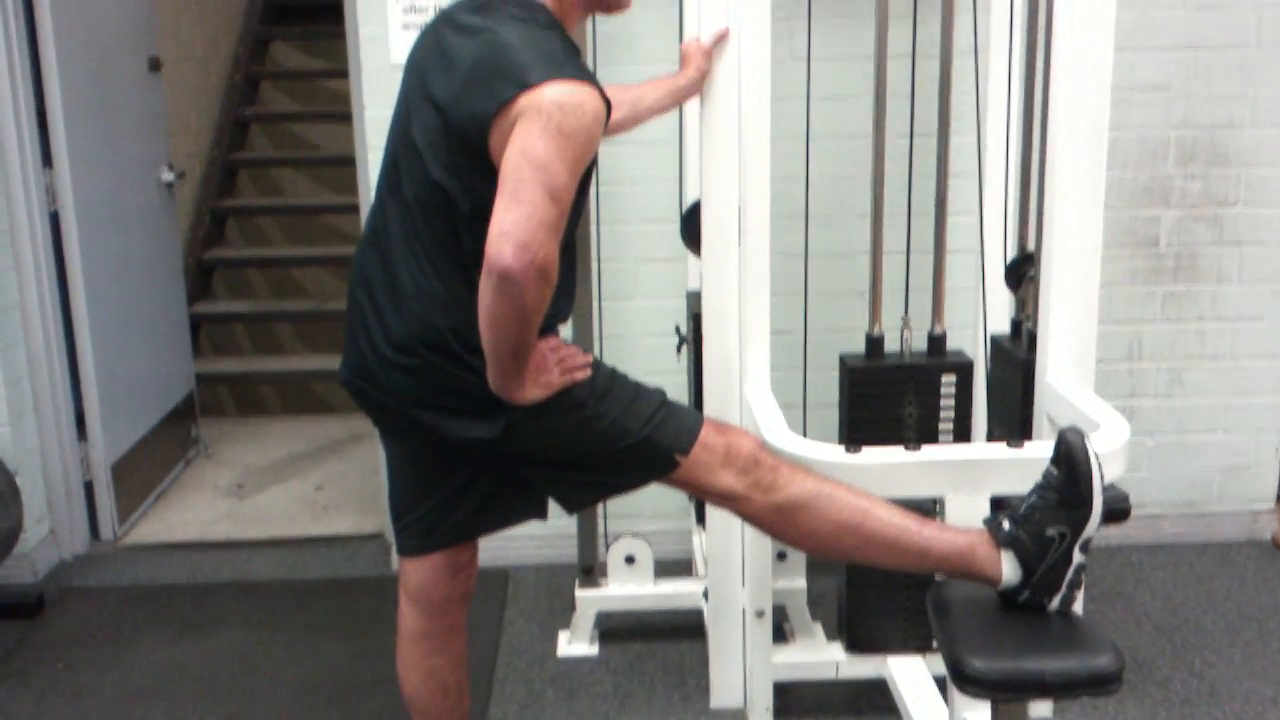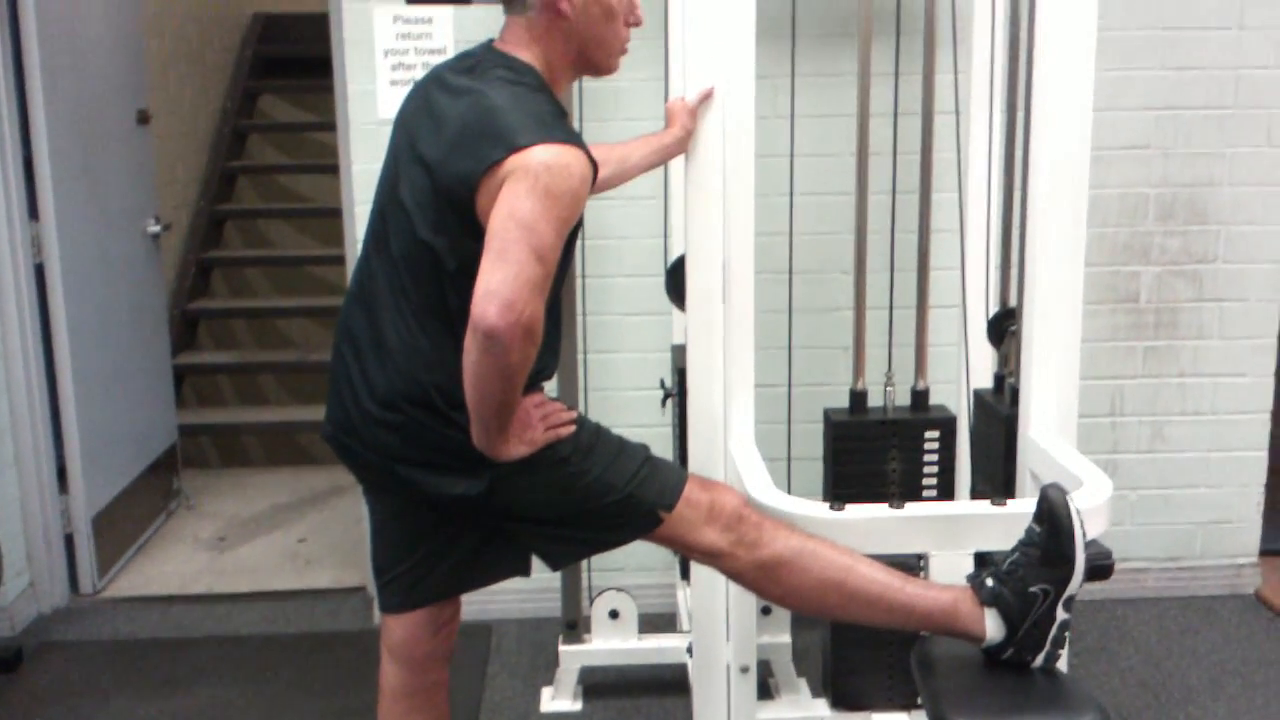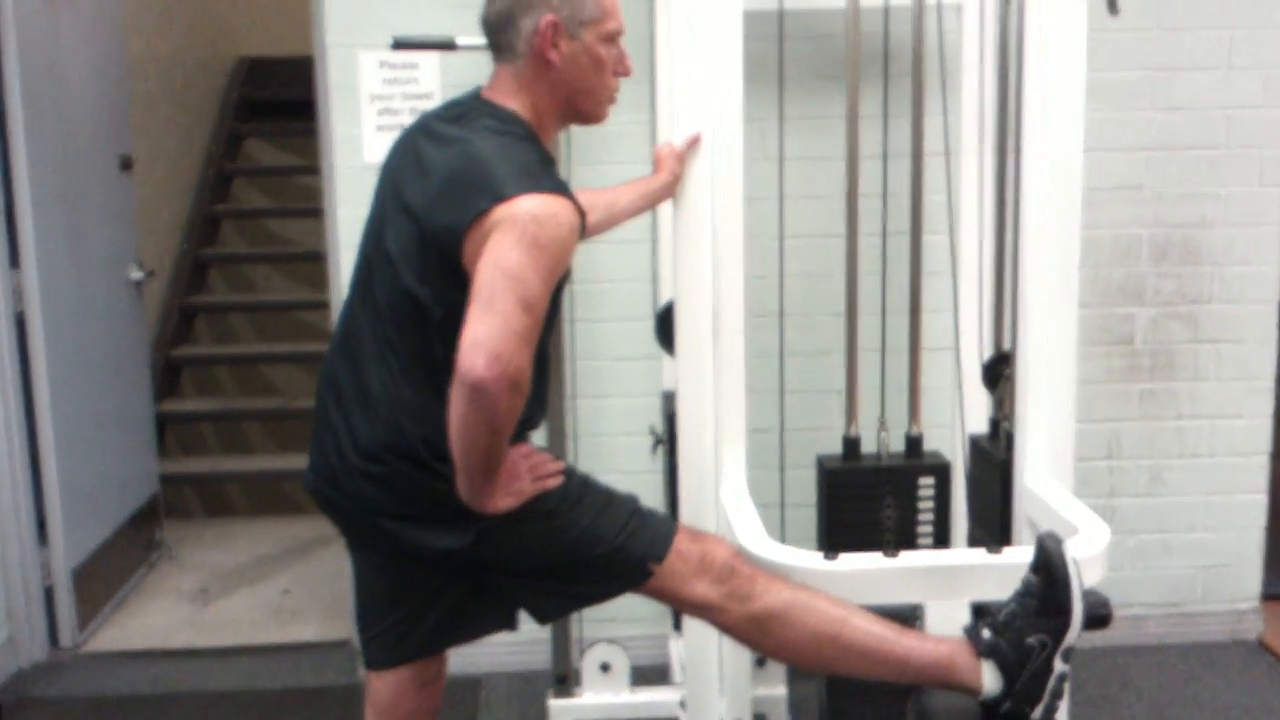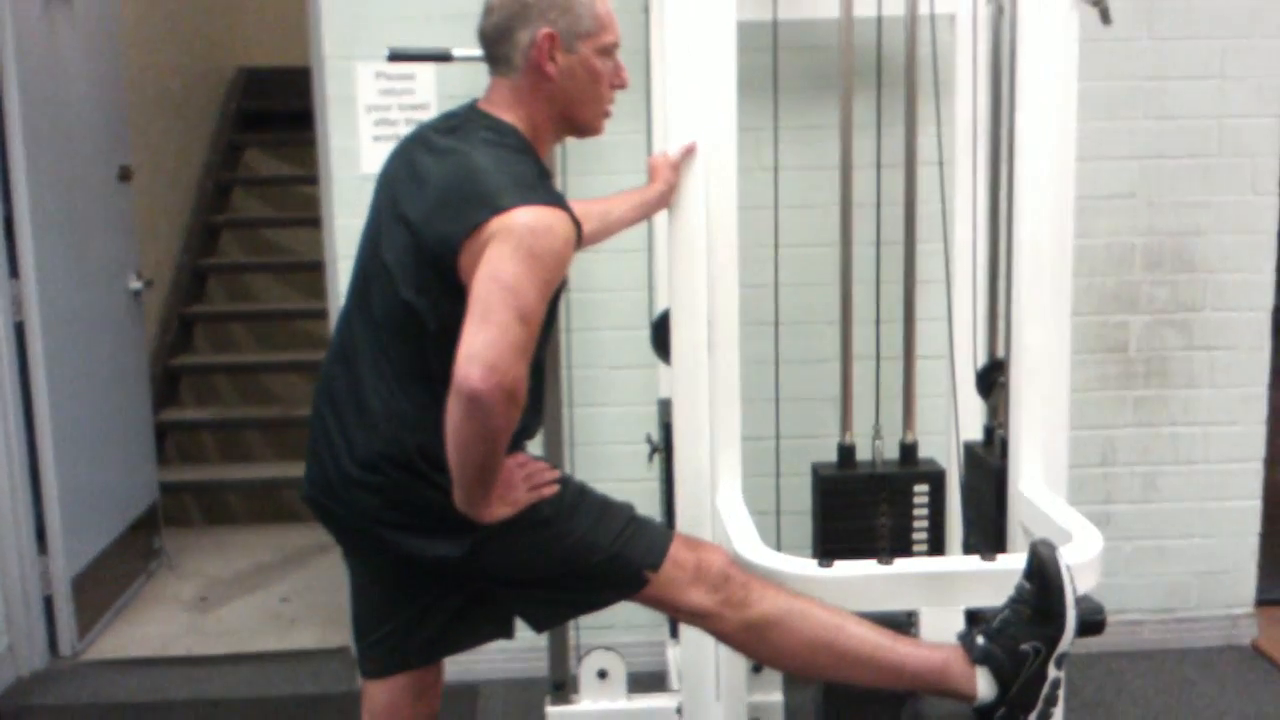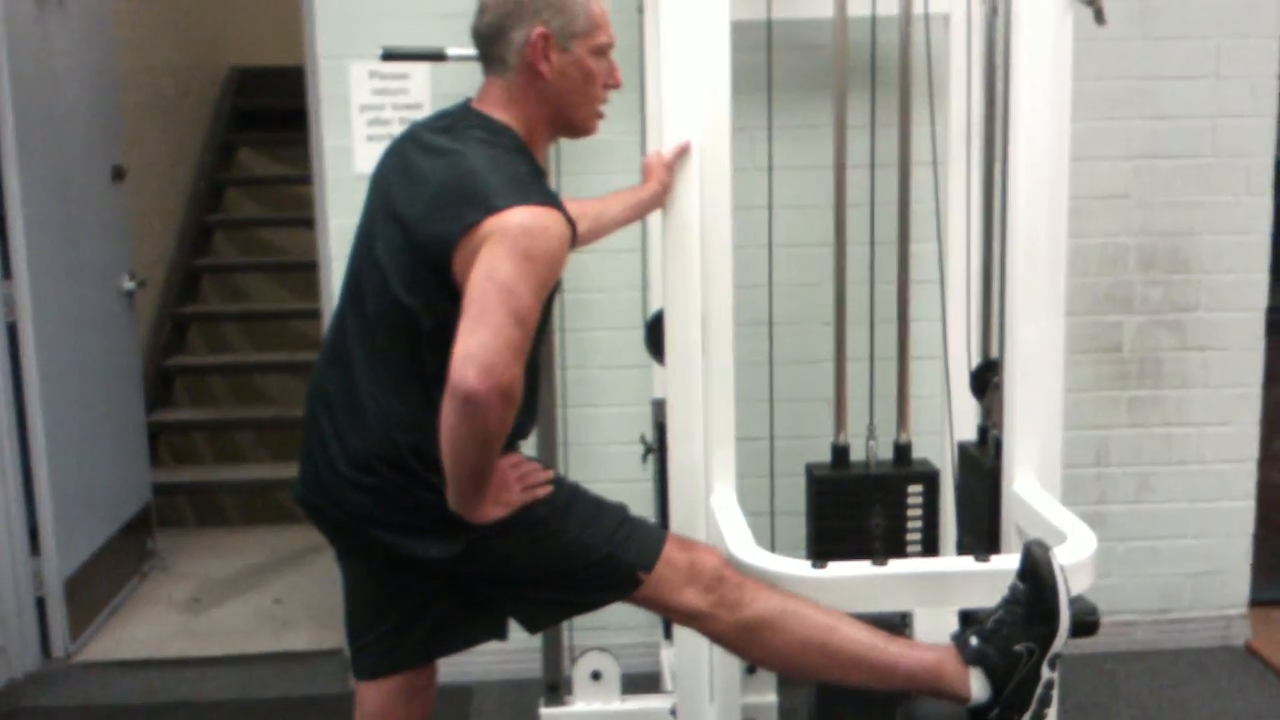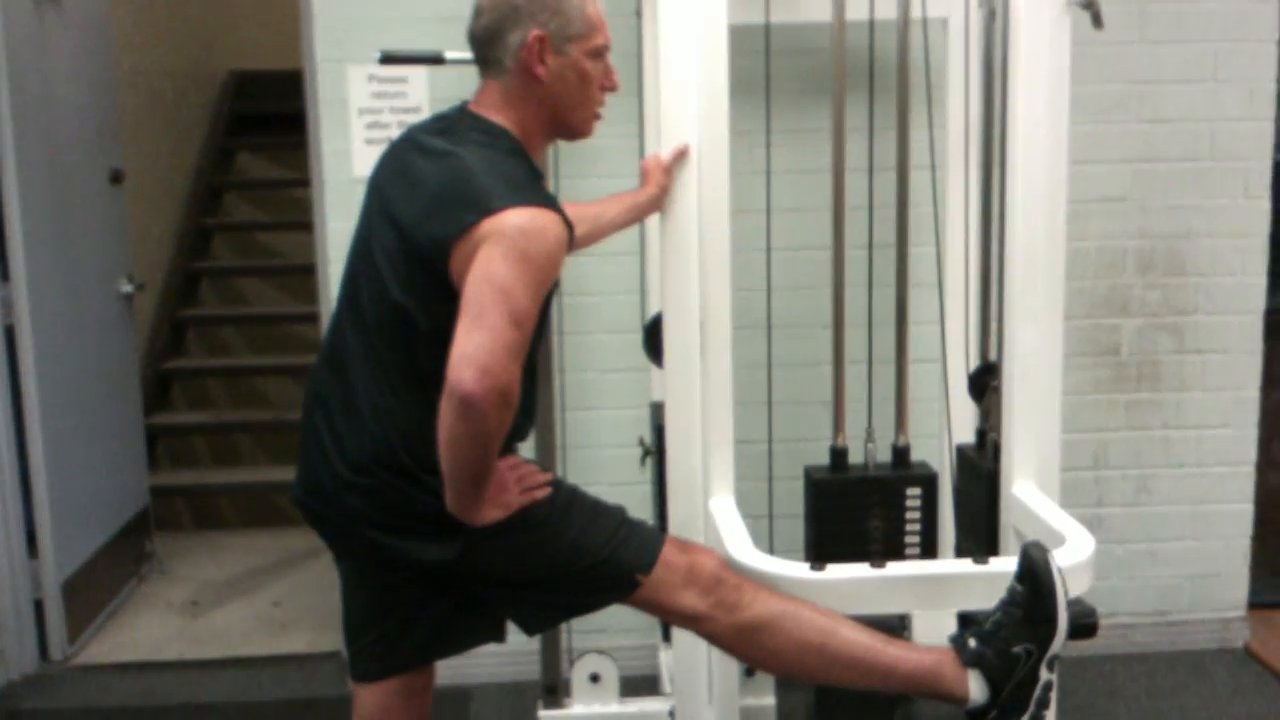
dt=0.4s
person 1, frame 1
right shoulder: (552, 90)
right elbow: (518, 260)
left wrist: (680, 87)
right wrist: (511, 376)
left hip: (397, 362)
right hip: (474, 366)
left knee: (433, 587)
right knee: (736, 467)
right ankle: (1006, 559)
person 1, frame 2
left shoulder: (454, 83)
right shoulder: (541, 153)
right elbow: (503, 321)
left wrist: (665, 145)
right wrist: (494, 434)
left hip: (382, 420)
right hip: (458, 425)
left knee: (414, 648)
right knee: (720, 524)
right ankle: (988, 615)
person 1, frame 3
left shoulder: (440, 132)
right shoulder: (527, 201)
right elbow: (489, 372)
left wrist: (654, 188)
right wrist: (479, 487)
left hip: (365, 472)
right hip: (442, 480)
right knee: (712, 577)
person 1, frame 4
left shoulder: (437, 143)
right shoulder: (524, 211)
right elbow: (486, 383)
left wrist: (650, 199)
right wrist: (475, 498)
left hip: (362, 480)
right hip: (437, 489)
right knee: (707, 583)
person 1, frame 5
left shoulder: (430, 142)
right shoulder: (517, 212)
right elbow: (481, 383)
left wrist: (643, 199)
right wrist: (471, 499)
left hip: (354, 480)
right hip: (432, 490)
right knee: (701, 584)
person 1, frame 6
left shoulder: (427, 145)
right shoulder: (516, 214)
right elbow: (478, 386)
left wrist: (643, 201)
right wrist: (468, 500)
left hip: (352, 484)
right hip: (433, 493)
right knee: (701, 588)
